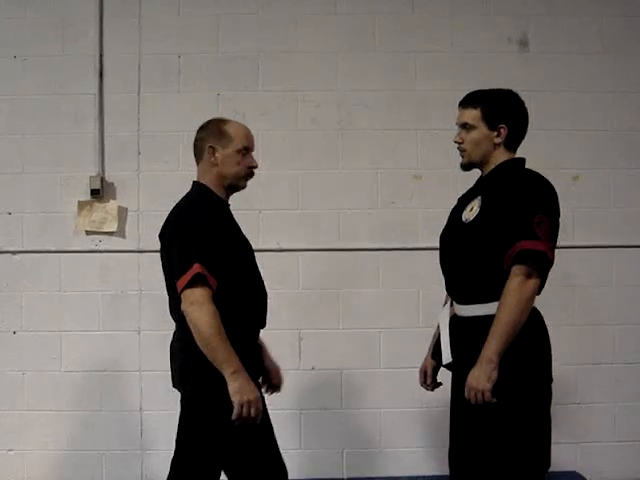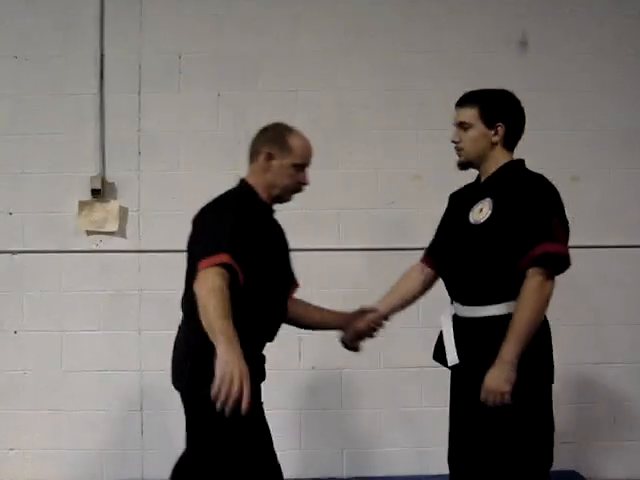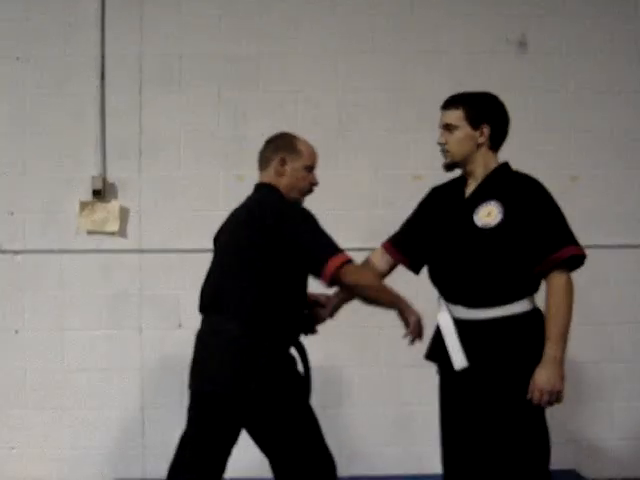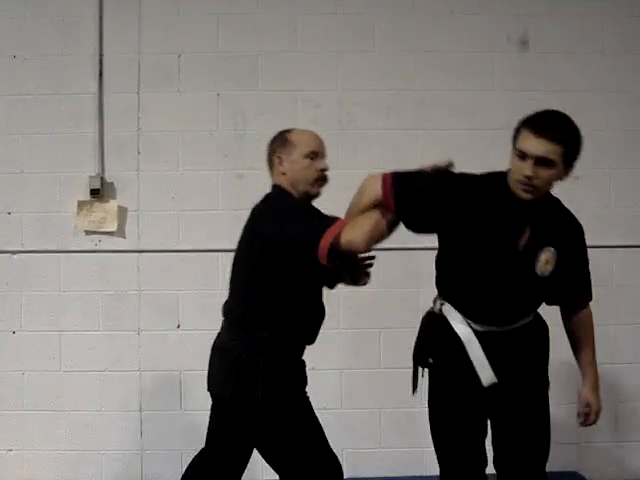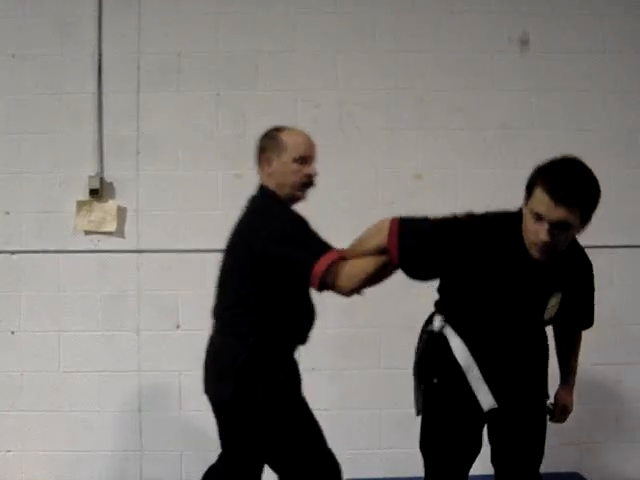
dt=1s
person 1, frame 1
left shoulder: (527, 189)
right shoulder: (476, 194)
left elbow: (525, 279)
left wrist: (489, 361)
right wrist: (437, 349)
left hip: (506, 352)
right hip: (472, 346)
person 1, frame 2
left shoulder: (528, 191)
right shoulder: (463, 199)
left elbow: (539, 278)
right elbow: (428, 267)
left wrist: (507, 362)
right wrist: (374, 315)
left hip: (510, 348)
right hip: (469, 348)
person 1, frame 3
left shoulder: (523, 194)
right shoulder: (440, 199)
left elbow: (558, 276)
right elbow: (388, 256)
left wrist: (552, 361)
right wrist: (335, 300)
left hip: (512, 346)
right hip: (459, 348)
person 1, frame 4
left shoulder: (565, 230)
right shoulder: (465, 195)
left elbow: (575, 306)
right elbow: (376, 187)
left wrist: (589, 378)
left hip: (521, 351)
right hip: (455, 343)
person 1, frame 5
left shoulder: (575, 269)
right shoulder: (475, 237)
left elbow: (570, 328)
right elbow: (386, 235)
left wrist: (566, 386)
left hip: (520, 364)
right hip: (455, 357)
person 2, frame 1
left shoulder: (213, 213)
right shoulder: (194, 217)
right elbow: (196, 305)
left wrist: (259, 356)
right wrist: (237, 375)
left hip: (208, 368)
right hip: (214, 370)
person 2, frame 2
left shoulder: (268, 226)
right shoulder: (227, 213)
left elbow: (281, 305)
right elbow: (207, 283)
left wrist: (344, 320)
right wrist: (228, 349)
left hip: (212, 363)
right hip: (213, 364)
person 2, frame 3
left shoulder: (240, 218)
right shoulder: (286, 215)
right elbow: (348, 274)
left wrist: (304, 302)
right wrist: (402, 306)
left hip: (213, 352)
right hip: (255, 359)
person 2, frame 4
left shoulder: (289, 216)
right shoulder: (279, 214)
left elbow: (353, 272)
right elbow: (355, 237)
left wrist: (356, 263)
left hip: (240, 361)
right hip: (259, 368)
person 2, frame 5
left shoulder: (263, 216)
right shoulder: (276, 222)
left elbow: (323, 273)
right elbow: (345, 279)
left hip: (233, 363)
right hip: (253, 369)
